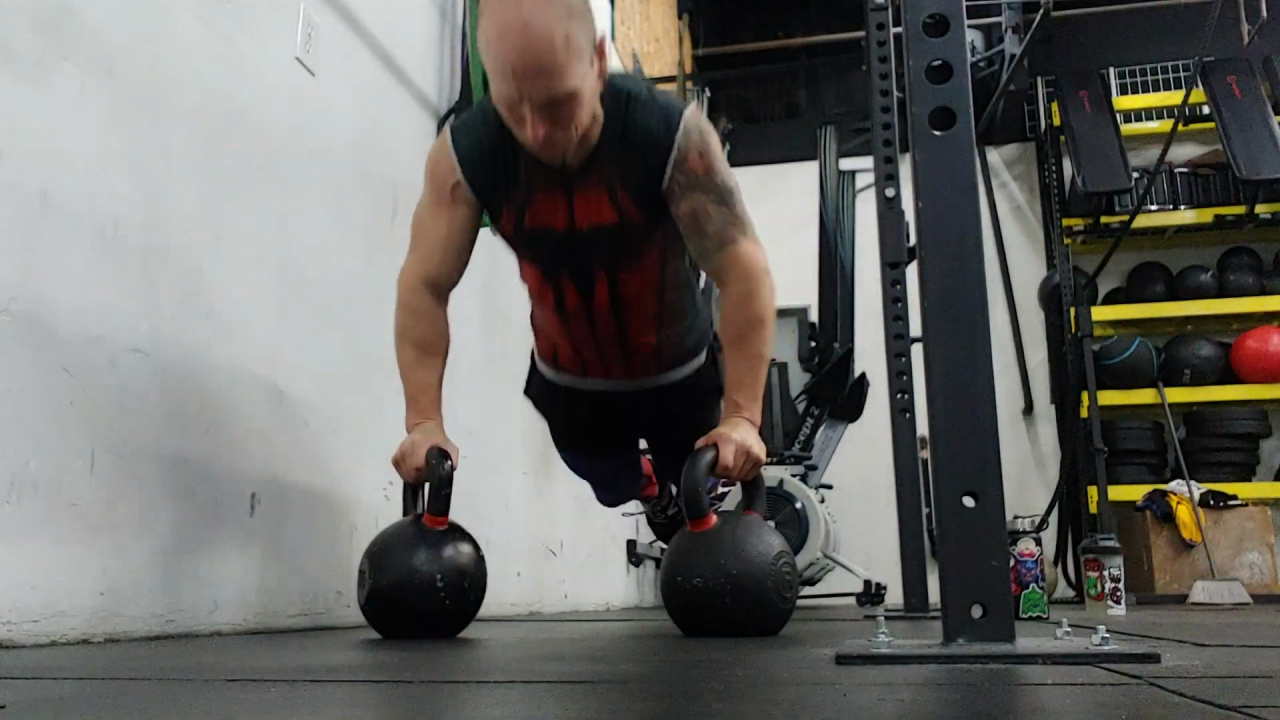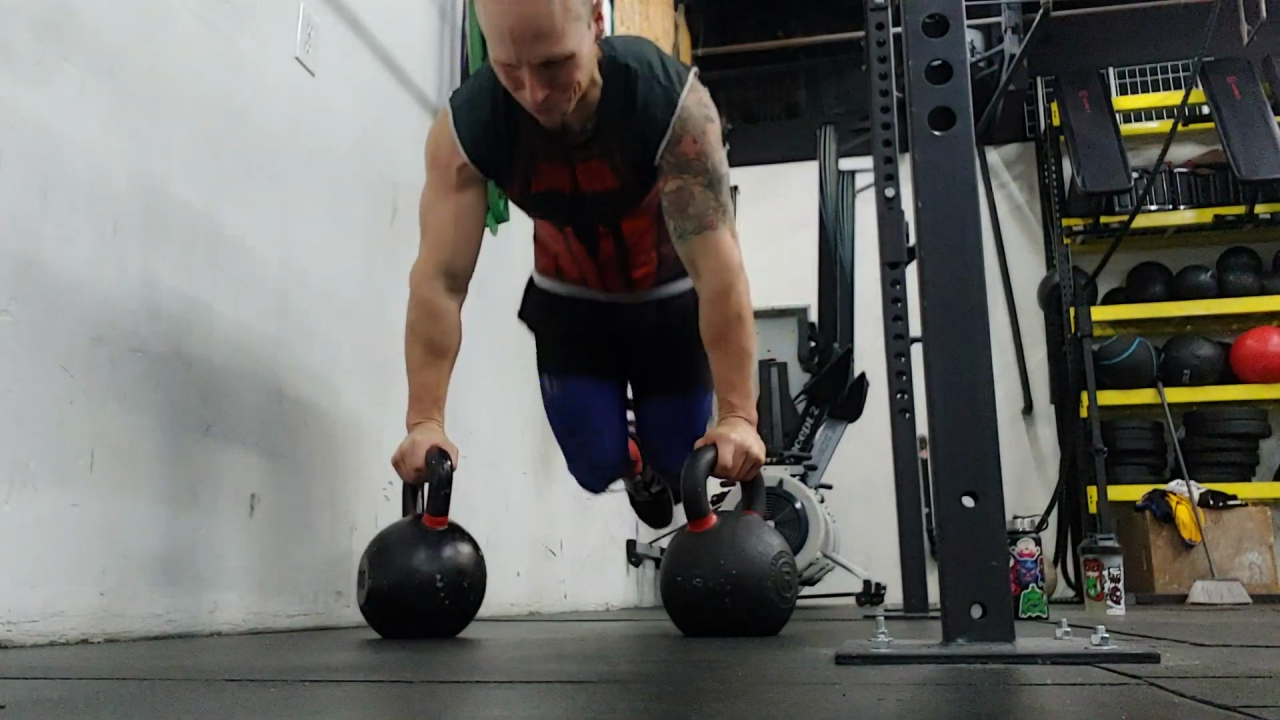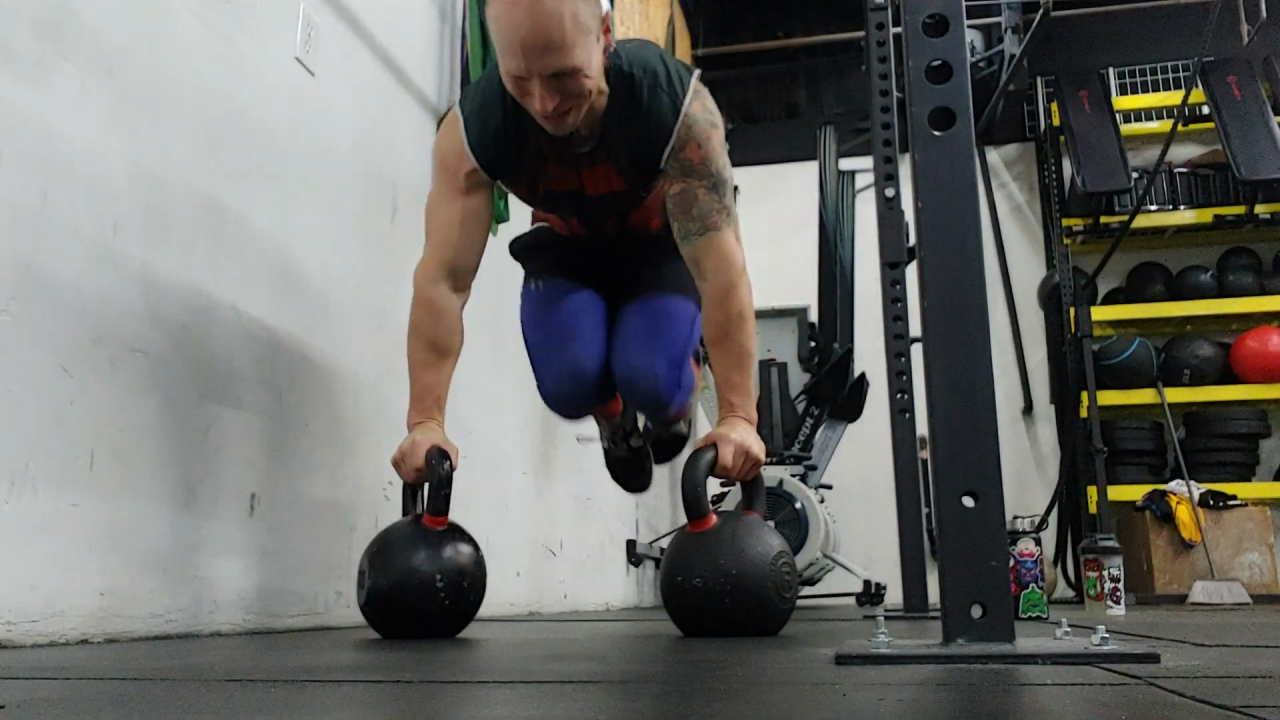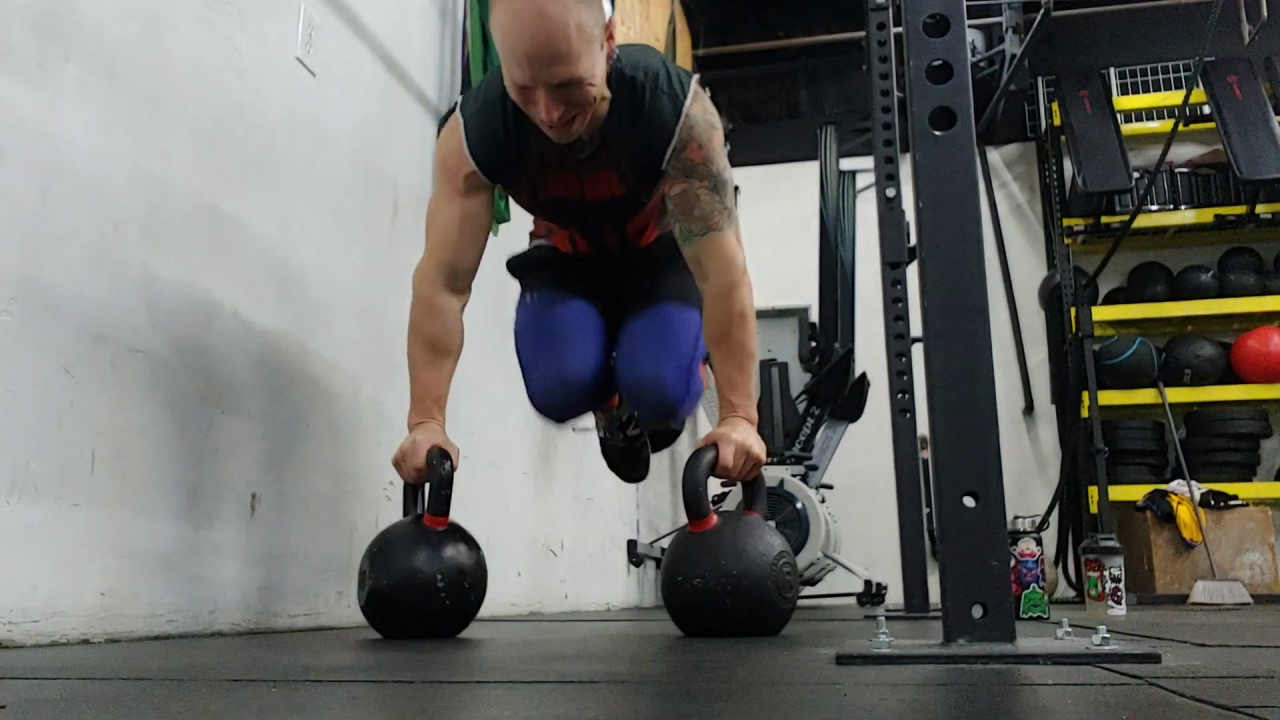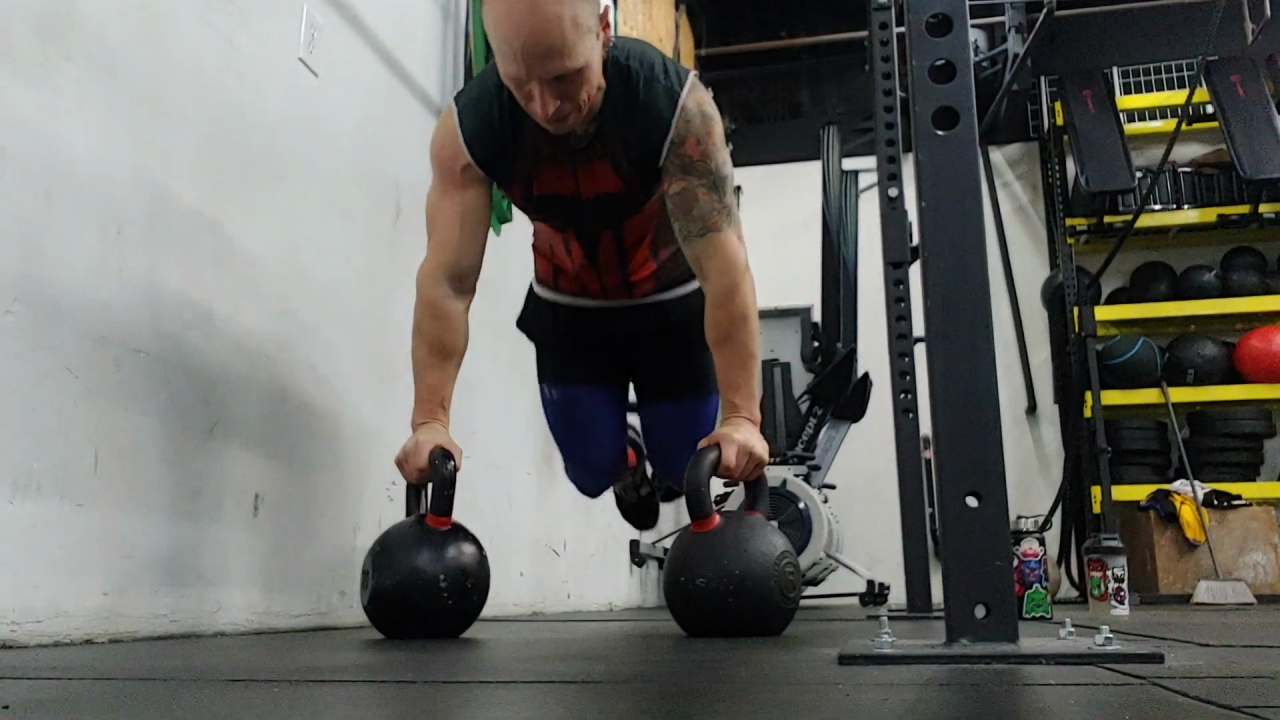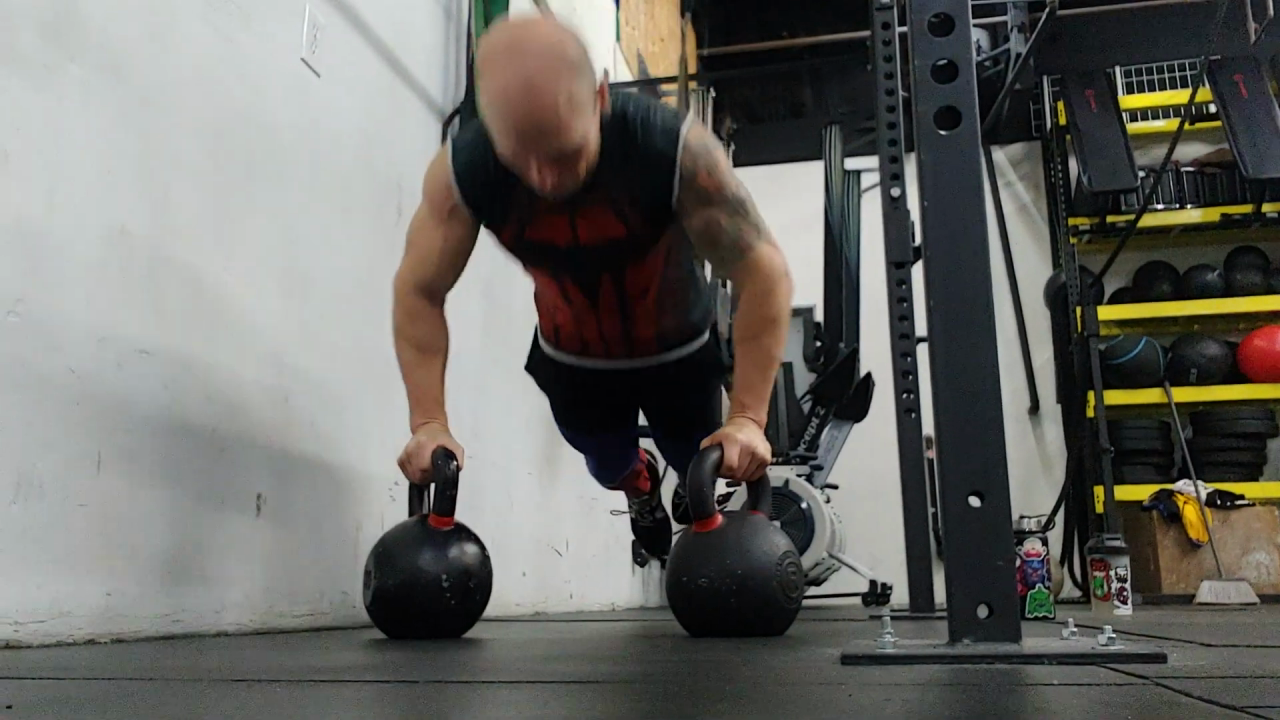
dt=0.2s
person 1, frame 1
left shoulder: (671, 131)
right shoulder: (465, 152)
left elbow: (743, 273)
right elbow: (424, 284)
left wrist: (742, 417)
right wrist: (423, 421)
left hip: (675, 369)
right hip: (568, 378)
right knee: (614, 488)
right ankle: (650, 488)
person 1, frame 2
left shoulder: (670, 98)
right shoulder: (465, 124)
left elbow: (716, 266)
right elbow: (441, 279)
left wrist: (737, 418)
right wrist: (424, 422)
left hip: (667, 293)
right hip: (568, 297)
left knee: (675, 463)
right knee: (596, 467)
left ankle: (665, 464)
right ankle: (635, 466)
person 1, frame 3
left shoulder: (675, 101)
right shoulder: (473, 126)
left elbow: (720, 268)
right elbow: (445, 278)
left wrist: (738, 418)
right wrist: (425, 423)
left hip: (661, 244)
right hip: (565, 245)
left knee: (652, 379)
right knee: (565, 381)
left ankle: (670, 410)
right ankle: (610, 410)
person 1, frame 4
left shoulder: (675, 104)
right shoulder: (474, 129)
left elbow: (721, 268)
right elbow: (444, 280)
left wrist: (738, 417)
right wrist: (426, 421)
left hip: (660, 256)
right hip: (564, 261)
left knee: (659, 389)
right knee: (559, 386)
right ankle: (610, 403)
person 1, frame 5
left shoulder: (674, 103)
right shoulder: (468, 126)
left elbow: (723, 266)
right elbow: (449, 281)
left wrist: (741, 416)
right wrist: (430, 420)
left hip: (670, 300)
right hip: (567, 308)
left knee: (685, 468)
right knee: (594, 472)
left ankle: (661, 466)
right ankle: (628, 465)
person 1, frame 6
left shoulder: (673, 147)
right shoulder: (463, 170)
left elbow: (764, 273)
right elbow: (420, 292)
left wrist: (749, 413)
right wrist: (429, 418)
left hip: (678, 353)
right hip: (572, 362)
right knee: (612, 471)
right ankle: (640, 483)
